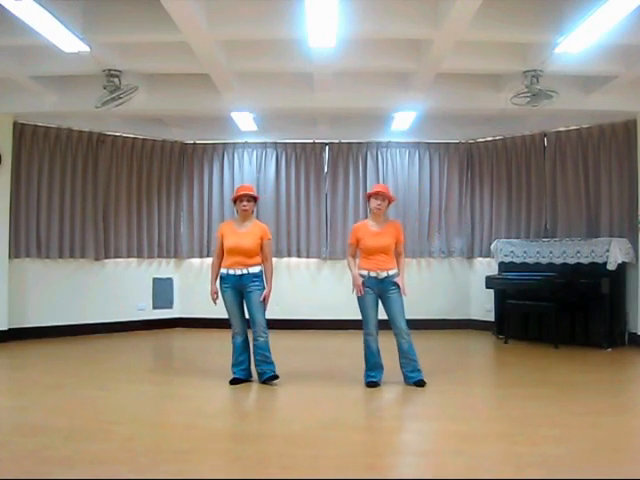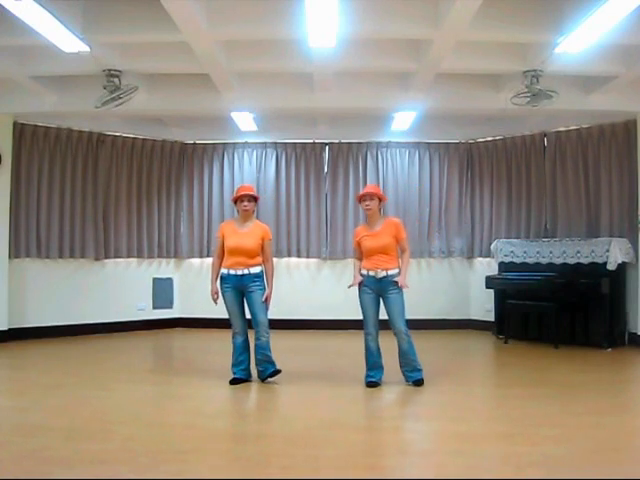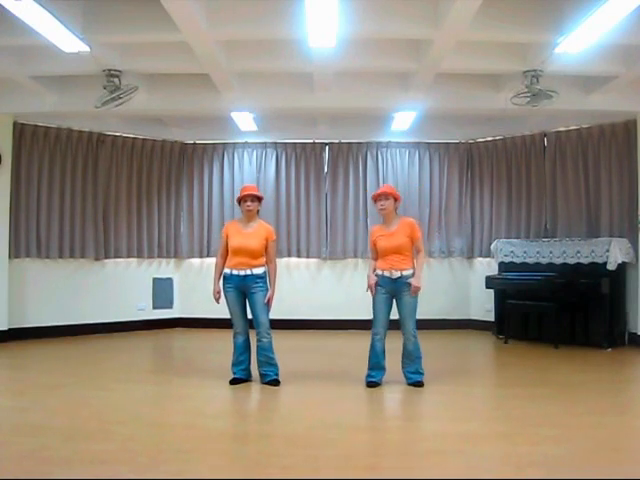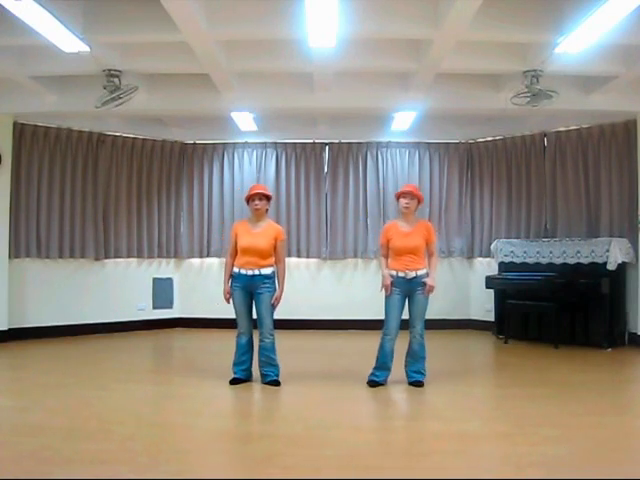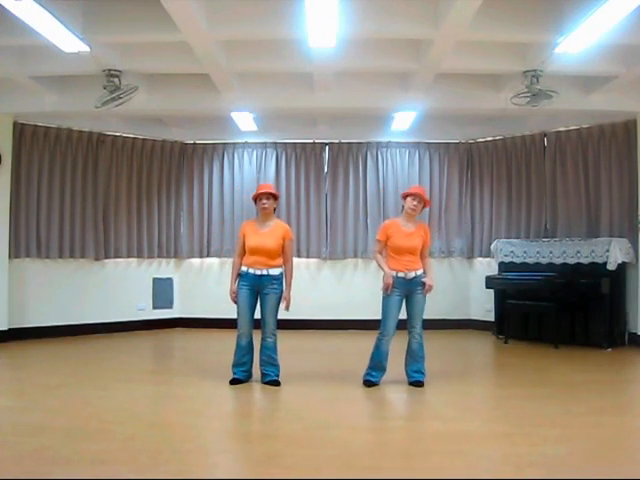
dt=0.4s
person 1, frame 1
left shoulder: (395, 227)
right shoulder: (358, 228)
left elbow: (400, 255)
right elbow: (351, 256)
left wrist: (401, 276)
right wrist: (355, 274)
left hip: (390, 281)
right hip: (367, 281)
left knee: (401, 328)
right knee: (370, 331)
left ankle: (413, 374)
right ankle: (373, 375)
person 1, frame 2
left shoulder: (394, 224)
right shoulder: (359, 231)
left elbow: (405, 251)
left wrist: (403, 275)
right wrist: (356, 274)
left hip: (391, 280)
right hip: (368, 282)
left knee: (400, 328)
right knee: (370, 330)
left ankle: (413, 373)
right ankle: (373, 374)
person 1, frame 3
left shoulder: (409, 224)
right shoulder: (375, 231)
left elbow: (420, 252)
left wrist: (418, 276)
right wrist: (371, 274)
left hip: (406, 280)
right hip: (382, 281)
left knee: (409, 330)
right knee: (378, 330)
left ankle: (414, 374)
right ankle: (375, 374)
person 1, frame 4
left shoulder: (426, 227)
right shoulder: (389, 228)
left elbow: (432, 255)
right elbow: (383, 256)
left wrist: (432, 276)
right wrist: (385, 273)
left hip: (419, 281)
right hip: (396, 281)
left knee: (417, 330)
right knee: (390, 330)
left ankle: (416, 374)
right ankle: (379, 374)
person 1, frame 5
left shoulder: (423, 229)
right shoulder: (388, 226)
right elbow: (377, 253)
left wrist: (429, 276)
right wrist: (386, 271)
left hip: (417, 281)
right hip: (395, 282)
left knee: (416, 330)
right knee: (387, 330)
left ankle: (416, 374)
right ankle: (374, 374)
person 2, frame 1
left shoulder: (262, 229)
right shoulder: (224, 227)
left elbow: (267, 260)
right elbow: (217, 257)
left wrist: (268, 287)
right wrist: (213, 283)
left hip: (253, 279)
right hip: (229, 280)
left knee: (259, 327)
right knee: (237, 329)
left ankle: (266, 371)
right ankle: (241, 373)
person 2, frame 2
left shoulder: (263, 229)
right shoulder: (224, 227)
left elbow: (268, 261)
right elbow: (217, 257)
left wrist: (269, 287)
right wrist: (213, 283)
left hip: (254, 279)
right hip: (229, 280)
left knee: (261, 325)
right knee: (238, 329)
left ankle: (266, 368)
right ankle: (241, 372)
person 2, frame 3
left shoulder: (267, 230)
right shoulder: (229, 228)
left elbow: (271, 262)
right elbow: (221, 257)
left wrist: (272, 288)
right wrist: (216, 283)
left hip: (257, 279)
right hip: (232, 280)
left knee: (263, 328)
right knee: (239, 329)
left ankle: (269, 373)
right ankle: (241, 372)
person 2, frame 4
left shoulder: (276, 230)
right shoulder: (238, 227)
left elbow: (280, 262)
right elbow: (230, 257)
left wrist: (280, 288)
right wrist: (226, 283)
left hip: (265, 280)
right hip: (240, 279)
left knee: (267, 329)
right knee: (243, 329)
left ankle: (269, 374)
right ankle: (241, 372)
person 2, frame 5
left shoulder: (284, 229)
right shoulder: (246, 227)
left elbow: (288, 261)
right elbow: (238, 257)
left wrist: (288, 289)
right wrist: (233, 283)
left hip: (272, 280)
right hip: (247, 278)
left knee: (269, 330)
right knee: (243, 329)
left ankle: (270, 374)
right ankle: (241, 372)
